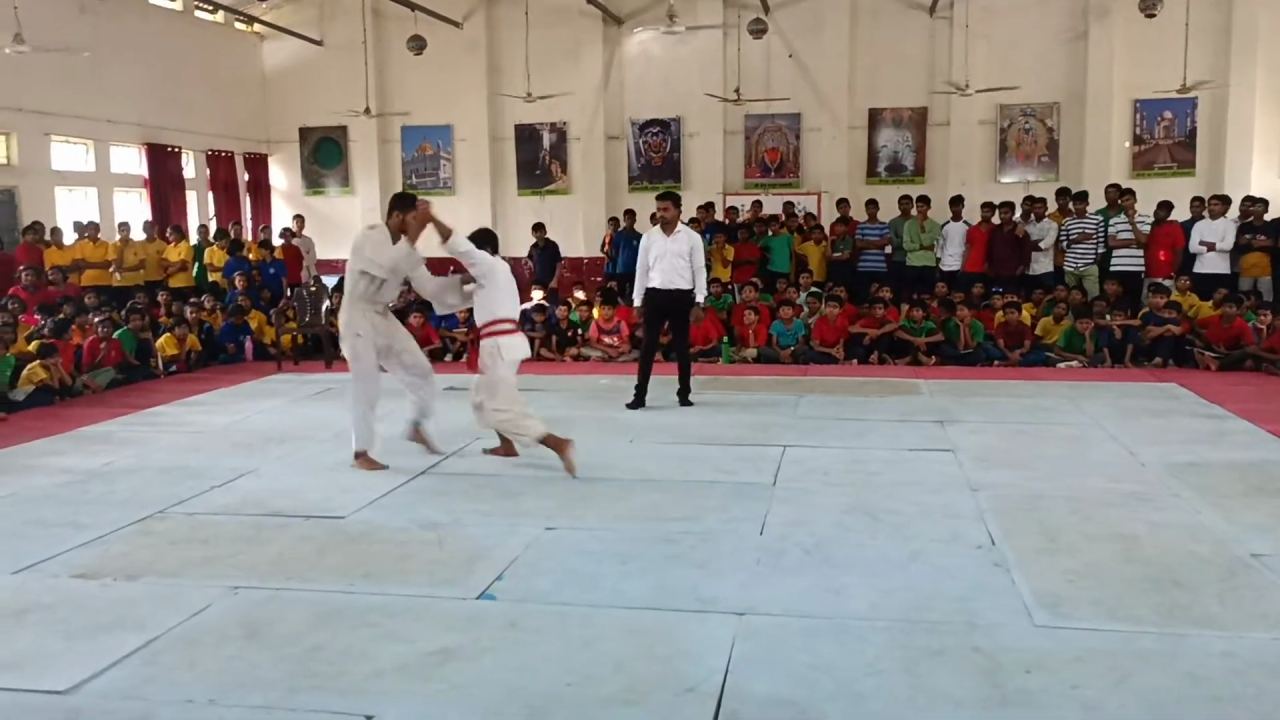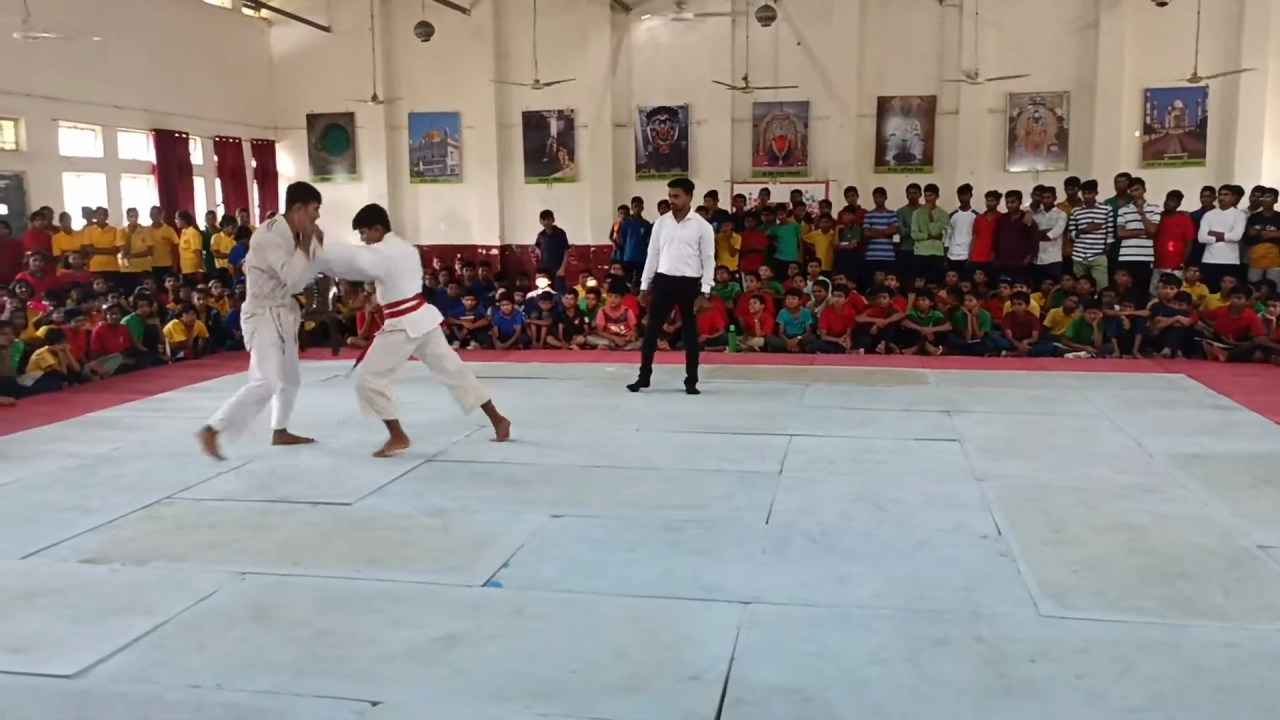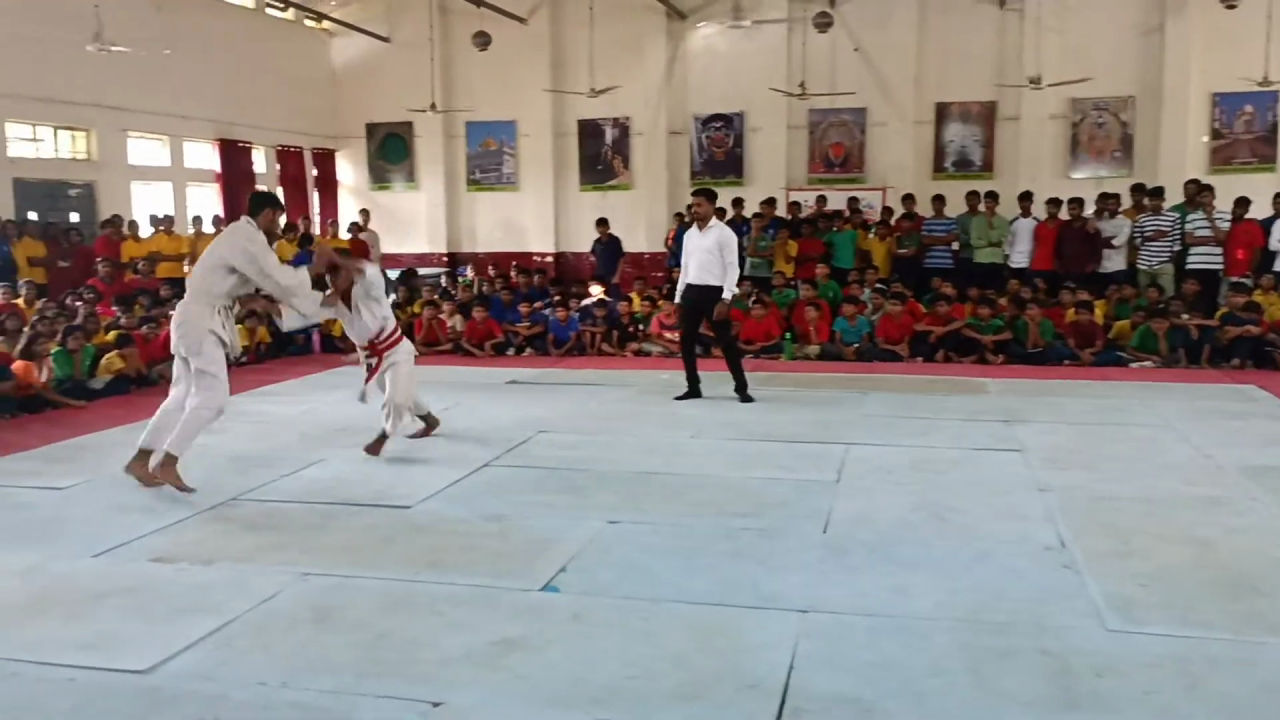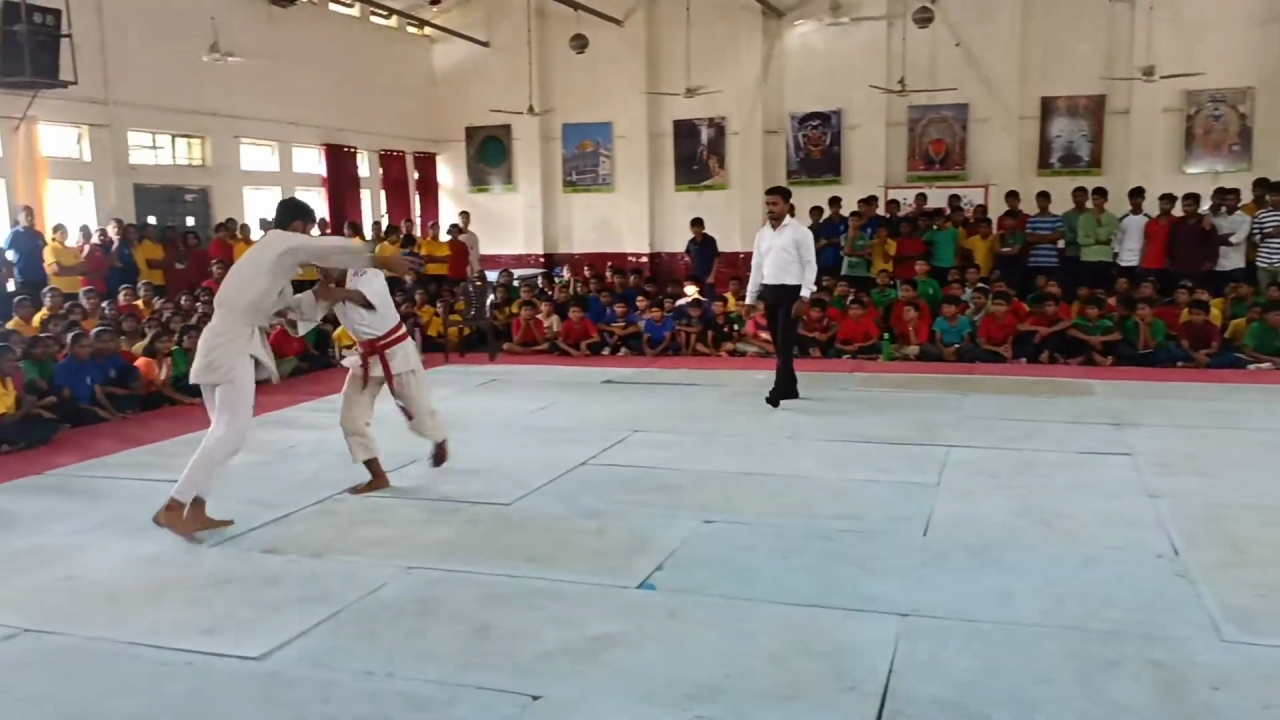
dt=0.5s
person 1, frame 1
left shoulder: (403, 244)
right shoulder: (368, 239)
left elbow: (426, 285)
right elbow: (389, 267)
left wrist: (459, 290)
right wrist: (414, 232)
left hip: (383, 319)
right hip: (358, 320)
left knee: (421, 372)
right knee: (366, 390)
left ankle: (418, 427)
right ankle: (360, 452)
person 1, frame 2
left shoulder: (300, 236)
right shoulder: (270, 236)
left elbow: (321, 263)
right elbow: (294, 278)
right wrist: (305, 243)
left hip: (284, 313)
right hip: (263, 315)
left knee: (289, 378)
right knee: (266, 383)
left ankle: (280, 431)
right ankle: (211, 430)
person 1, frame 3
left shoulder: (242, 236)
right shoulder: (248, 237)
left elbow: (274, 282)
right elbow: (280, 280)
right wrist: (316, 267)
left hip: (201, 320)
right hip: (200, 321)
left knee: (184, 395)
right knee: (211, 397)
left ankle: (141, 459)
right ankle: (168, 461)
person 1, frame 4
left shoulder: (270, 249)
right shoulder: (285, 243)
left elbow: (280, 299)
right elbow: (329, 248)
right wrist: (378, 259)
left hip: (224, 338)
right hip: (230, 344)
left knee: (228, 428)
right knee: (231, 432)
left ankle: (196, 509)
right ankle: (175, 507)
person 2, frame 1
left shoulder: (492, 266)
right shoulder: (499, 271)
left elbow: (464, 249)
left wrist: (432, 219)
left hip: (500, 347)
right hip: (508, 342)
left knee: (504, 412)
right knee: (482, 400)
left ankle: (560, 444)
right ankle: (507, 445)
person 2, frame 2
left shoulder: (381, 253)
right shoulder: (405, 248)
left elbow: (350, 257)
left wrist: (316, 236)
left hip: (404, 324)
right hip: (423, 317)
left knee: (369, 378)
right knee: (452, 369)
left ankle: (398, 436)
right ankle: (498, 421)
person 2, frame 3
left shoulder: (368, 286)
right shoulder: (331, 301)
left elbow: (369, 272)
right elbow: (301, 315)
right wrist: (272, 307)
left hip: (397, 351)
right hip: (370, 356)
left knee: (398, 398)
right knee: (401, 396)
left ankle: (382, 438)
right ankle: (429, 421)
person 2, frame 4
left shoulder: (368, 277)
right shoulder: (327, 290)
left elbow: (373, 299)
right elbow: (303, 309)
left wrist: (341, 295)
left hip: (396, 352)
right hip: (366, 358)
left knee: (419, 412)
right knee: (352, 420)
left ankle: (440, 441)
right ankle: (379, 478)
person 3, frame 1
left shoulder: (691, 237)
right shoulder: (648, 238)
left elbow: (699, 270)
right elbow: (642, 271)
left wrist: (699, 301)
right wrist: (637, 302)
left hip: (681, 296)
right hip: (655, 295)
left knee: (682, 346)
right knee: (648, 345)
left ankle: (684, 393)
right ankle: (640, 395)
person 3, frame 2
left shoulder: (702, 226)
right shoulder: (661, 223)
left elbow: (708, 260)
right elbow: (653, 254)
left wrist: (704, 292)
right wrist: (645, 285)
left hip: (689, 283)
right hip: (663, 280)
left knee: (690, 333)
right knee: (652, 328)
left ankle: (691, 381)
right ankle: (644, 376)
person 3, frame 3
left shoulder: (724, 233)
right shoulder: (689, 234)
left elbow: (732, 268)
left wrist: (725, 300)
right wrist: (678, 297)
left hip: (713, 292)
right hip: (691, 291)
left knee: (725, 341)
right knee: (686, 341)
left ankle: (741, 388)
right ankle: (693, 387)
person 3, frame 4
left shoulder: (800, 232)
right shoulder: (762, 234)
left elbow: (810, 266)
right elbow: (756, 268)
left wrist: (804, 297)
right wrist: (750, 298)
left hip: (791, 291)
right hip: (770, 292)
left knee: (785, 341)
right knee: (779, 343)
left ankle: (778, 391)
right ankle: (790, 388)
